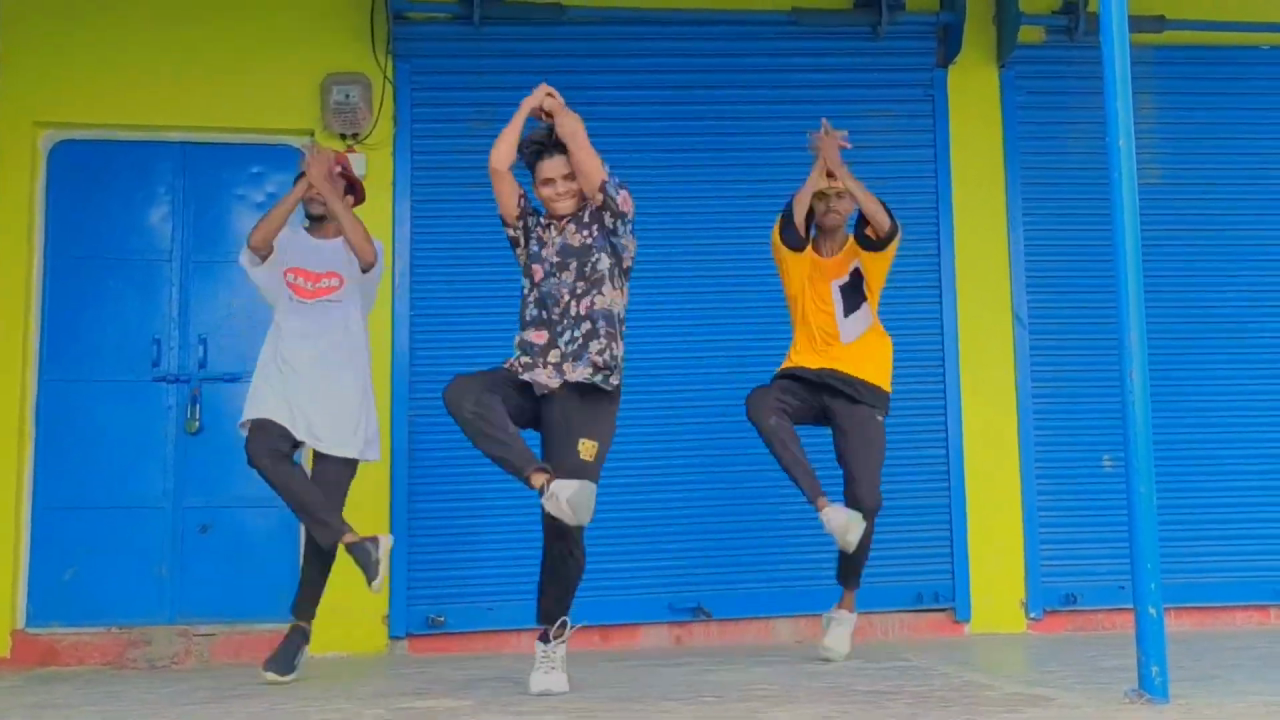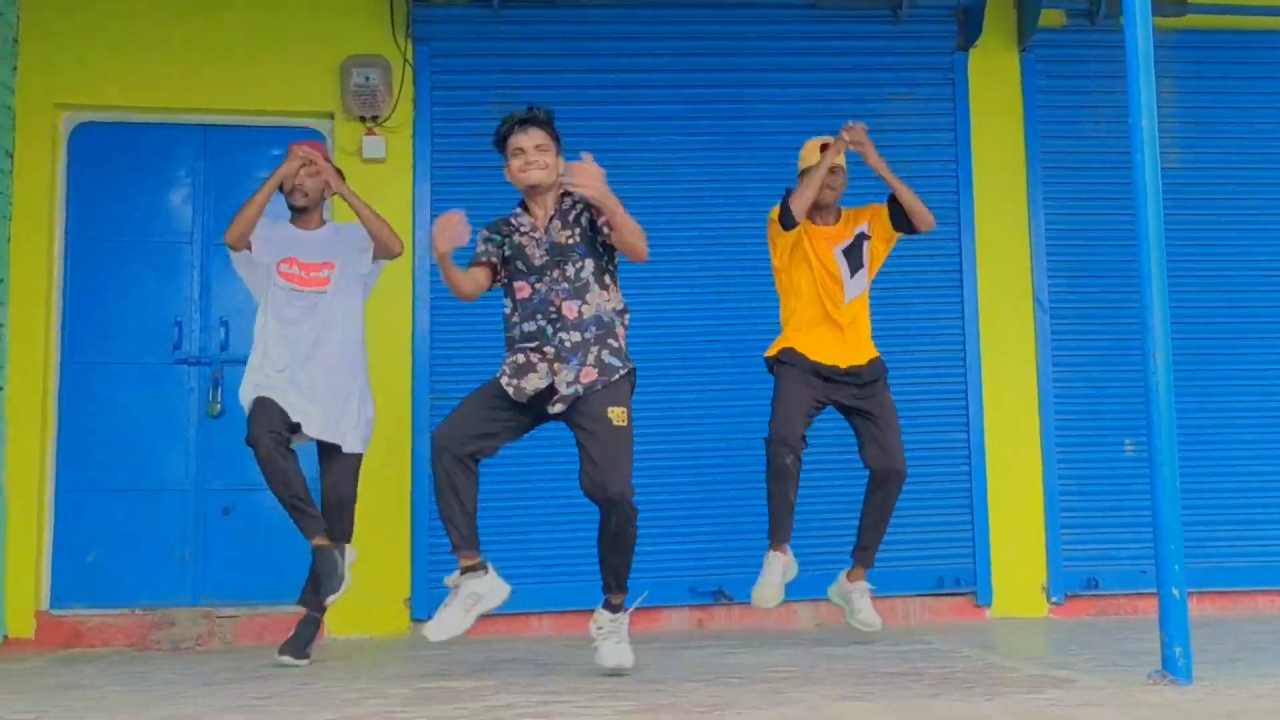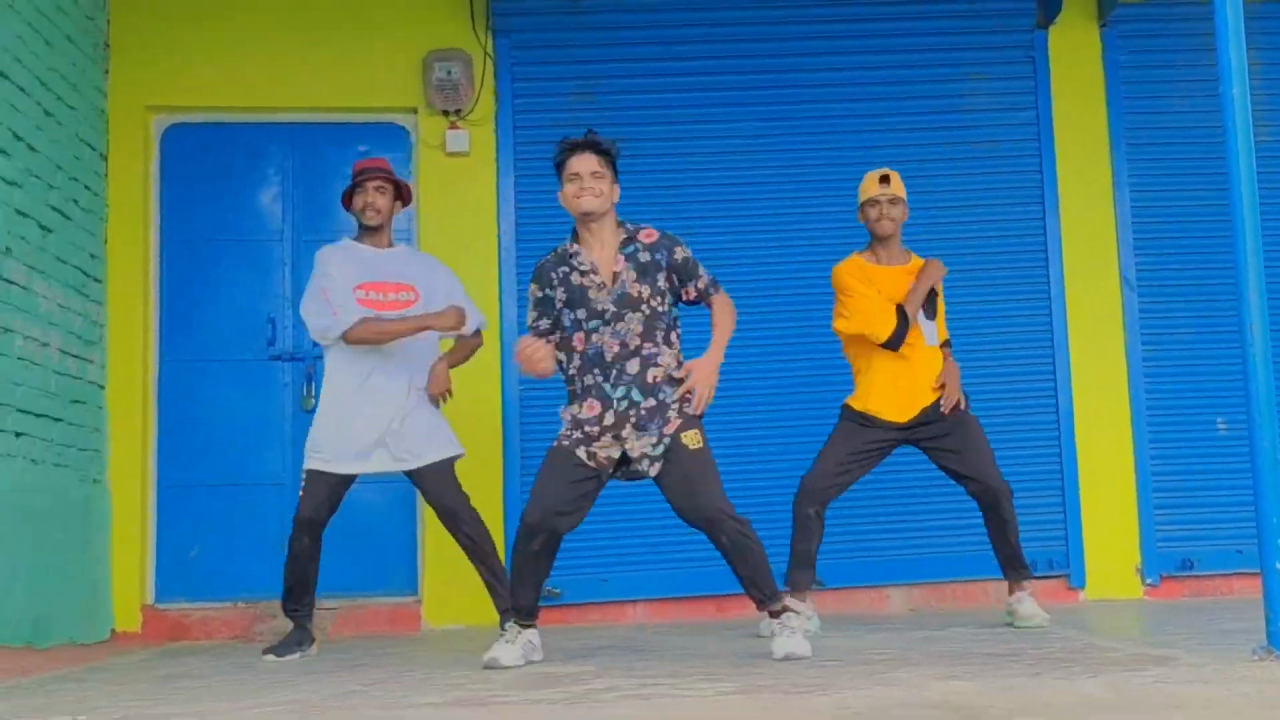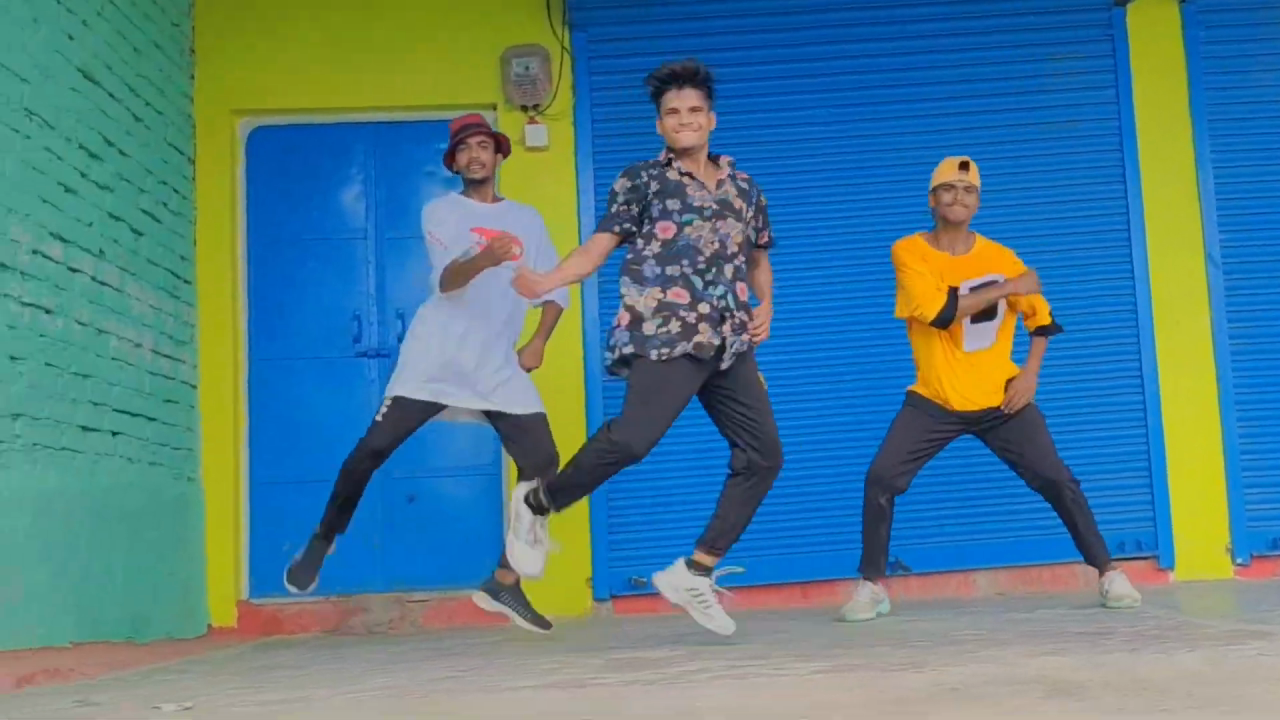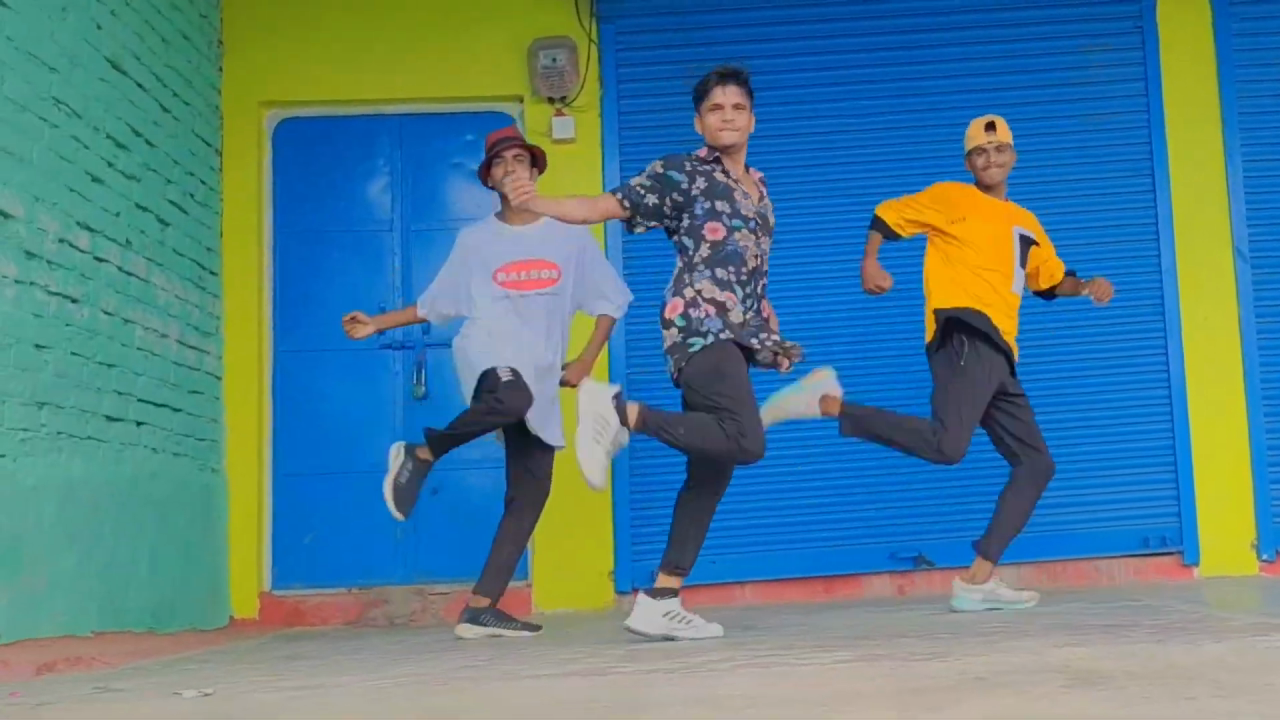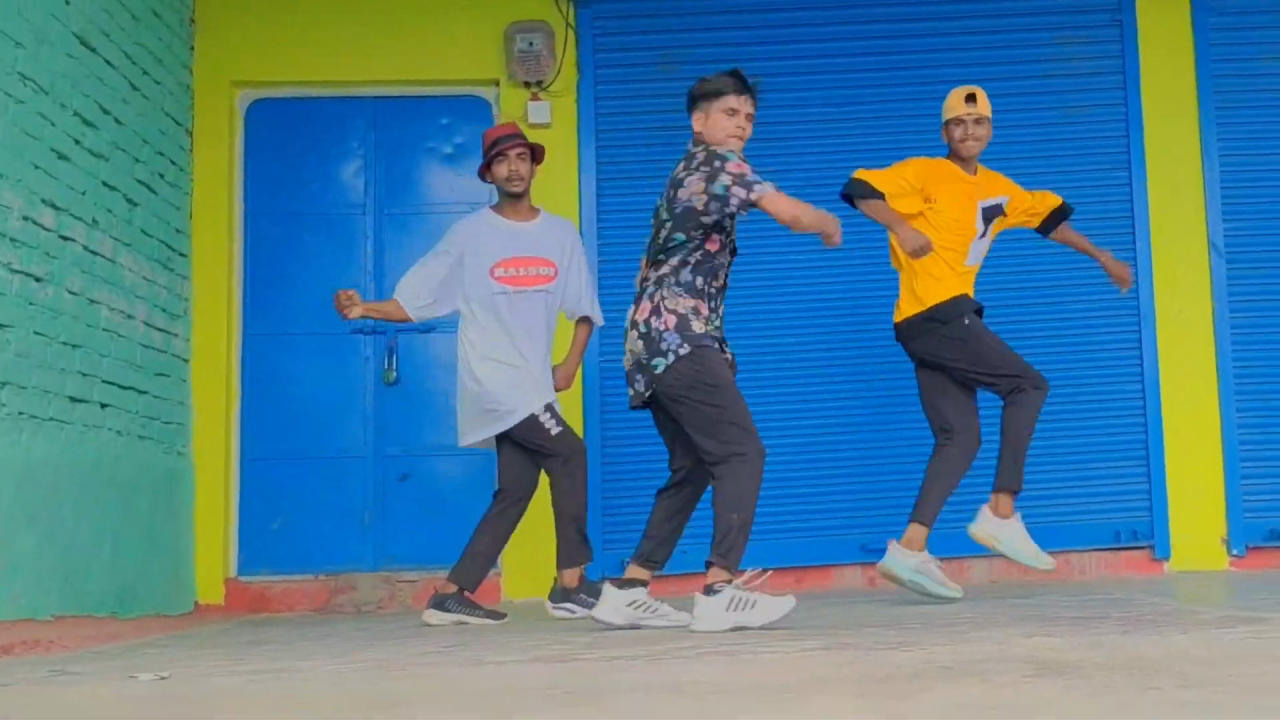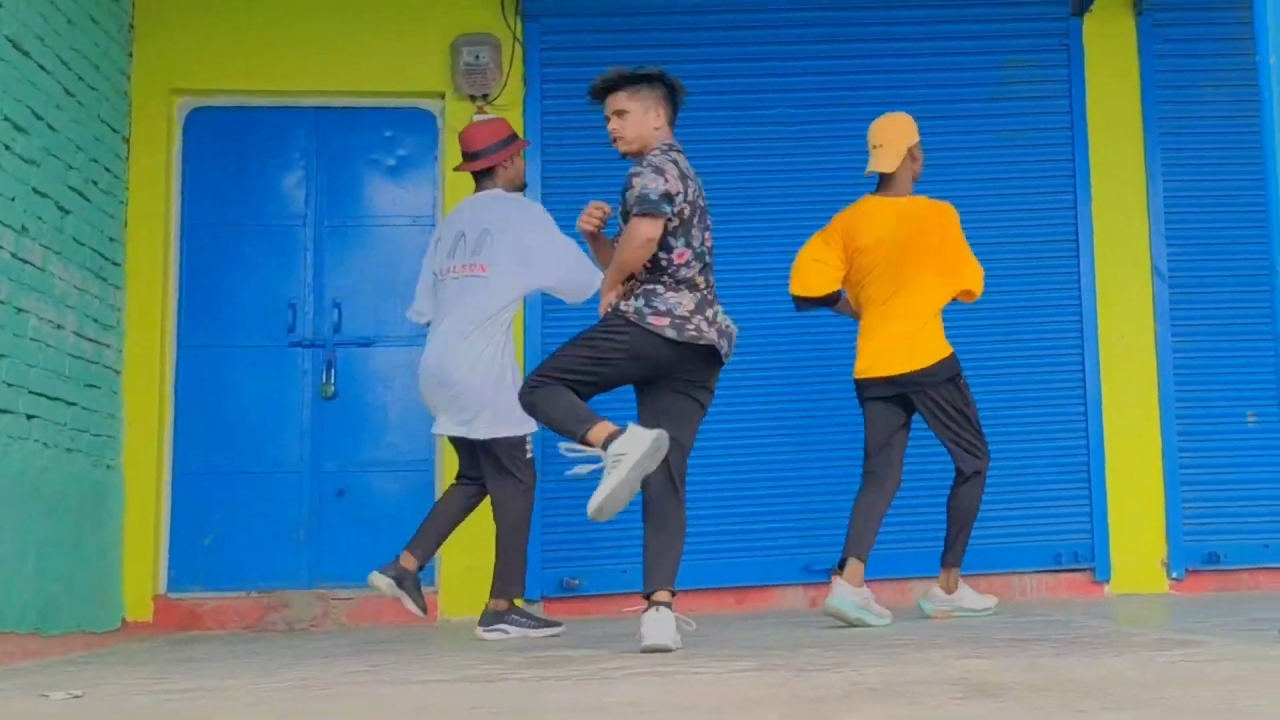
dt=0.2s
person 1, frame 1
left shoulder: (610, 215)
right shoulder: (526, 225)
left elbow: (590, 161)
right elbow: (498, 165)
left wrist: (560, 109)
right wrist: (528, 108)
left hip: (588, 381)
right hip: (527, 375)
left knee: (564, 523)
right knee: (461, 390)
left ankle: (552, 639)
right ankle: (546, 482)
person 1, frame 2
left shoulder: (593, 213)
right shoulder: (501, 233)
left elbow: (638, 250)
right elbow: (468, 289)
left wrist: (603, 197)
right wrist: (443, 256)
left hip: (598, 372)
right hip: (527, 373)
left knee: (611, 492)
right knee: (449, 442)
left ankle: (612, 614)
right ankle: (474, 578)
person 1, frame 3
left shoulder: (659, 247)
right shoulder: (551, 272)
left elbow: (719, 301)
right elbow: (541, 348)
left wrist: (711, 360)
right wrist: (531, 357)
left hip: (667, 414)
right hip: (592, 426)
left knee: (715, 516)
right knee: (537, 524)
left ankle: (781, 615)
right ankle: (522, 630)
person 1, frame 4
left shoulder: (746, 187)
right shoulder: (645, 180)
left elbow: (759, 259)
right elbow: (600, 243)
left wrist: (764, 305)
right wrist: (550, 280)
left hip: (730, 344)
right hip: (668, 337)
left knee: (763, 456)
right knee: (632, 439)
left ankle: (694, 573)
right ankle: (537, 504)
person 1, frame 5
left shoulder: (760, 190)
right shoulder: (680, 173)
right elbow: (610, 207)
left wrist: (767, 325)
right wrist: (539, 203)
left hip: (739, 339)
right hip: (703, 330)
left knee: (712, 471)
right knee: (741, 443)
left ankle: (660, 600)
right ankle: (617, 412)
person 1, frame 6
left shoulder: (696, 179)
right shoulder: (712, 165)
right elbow: (787, 211)
right wrist: (829, 225)
left hip: (661, 343)
right hip: (677, 340)
left knee: (693, 472)
right knee: (740, 456)
left ankle: (625, 590)
right ankle: (720, 591)
person 1, frame 7
left shoulder: (651, 168)
right shoulder: (672, 172)
left elbow: (645, 234)
left wrist: (614, 283)
right wrist: (596, 235)
left hip: (652, 322)
right hip: (698, 341)
left knee: (540, 389)
right knee: (664, 481)
left ankle: (622, 442)
right ankle: (660, 612)
person 2, frame 1
left shoulder: (358, 250)
right shoulder: (280, 246)
left elbow: (366, 257)
right elbow: (255, 243)
left wrist: (333, 192)
right wrist: (299, 188)
left hip: (341, 401)
right hip: (279, 390)
left knee: (323, 517)
right knee: (262, 452)
left ankle: (300, 630)
right ankle: (356, 542)
person 2, frame 2
left shoulder: (352, 242)
right shoulder: (265, 238)
left elbow: (394, 246)
right elbow: (232, 237)
left wrist: (342, 189)
right wrist: (278, 174)
left hip: (338, 393)
right hip: (276, 383)
left knee: (337, 506)
right knee: (265, 438)
left ankle: (310, 619)
right ankle: (326, 545)
person 2, frame 3
left shoulder: (425, 268)
right shoulder: (332, 260)
left elbow: (473, 332)
right elbow: (350, 331)
left wrist: (444, 362)
right wrist: (425, 323)
left hip: (414, 415)
right hip: (348, 417)
left knee: (458, 513)
right knee: (308, 520)
left ankle: (511, 612)
right ankle: (300, 625)
person 2, frame 4
left shoulder: (528, 219)
right shoulder: (441, 210)
left elbow: (554, 293)
right elbow: (447, 280)
left wrist: (539, 341)
right wrist: (485, 259)
left hip: (500, 367)
right hip: (436, 354)
left knee: (540, 462)
right knee: (374, 446)
left ankle: (505, 583)
right ankle: (324, 539)
person 2, frame 5
left shoulder: (572, 237)
right shoulder: (474, 240)
left elbow: (610, 302)
right elbow: (436, 302)
left wrist: (586, 360)
right wrist: (378, 323)
left hip: (541, 381)
right hip: (491, 362)
left knee: (529, 497)
right knee: (510, 400)
left ankle: (481, 607)
right ankle: (420, 453)
person 2, frame 6
left shoulder: (562, 233)
right shoulder: (466, 234)
left elbow: (584, 308)
right elbow: (413, 302)
left wrist: (571, 363)
right wrist: (365, 309)
left hip: (532, 382)
right hip: (490, 377)
left knee: (515, 491)
right knee: (569, 453)
left ankle: (452, 594)
right ankle: (570, 582)
person 2, frame 7
left shoulder: (450, 224)
right shoulder: (526, 217)
left elbow: (422, 310)
right elbow: (585, 285)
left hip: (443, 370)
right hip: (478, 375)
left knee: (474, 481)
right knee: (516, 479)
left ankle: (404, 569)
right ankle: (501, 607)
person 3, frame 1
left shoulder: (868, 250)
right shoulder: (792, 251)
left elbow: (885, 224)
right elbow: (795, 216)
left wrist: (842, 169)
right wrist: (820, 160)
left hip: (858, 387)
right hip: (803, 376)
left knee: (865, 498)
right knee: (760, 405)
left ankle: (846, 605)
right ankle: (824, 505)
person 3, frame 2
left shoulder: (866, 221)
right shoulder: (787, 227)
left elbow: (925, 222)
right elbow: (796, 206)
left wrist: (871, 156)
right wrist: (835, 147)
left hip: (860, 366)
right hip: (802, 360)
left knee: (890, 468)
right knee: (784, 440)
left ankle: (856, 580)
right ankle: (779, 553)
person 3, frame 3
left shoulder: (924, 269)
right shoulder: (848, 275)
right elbow: (895, 334)
left wrist: (952, 376)
right wrist: (923, 283)
left hip: (934, 408)
right hip: (873, 415)
left knee: (993, 489)
right knee: (812, 492)
left ankle: (1018, 591)
right ankle: (799, 602)
person 3, frame 4
left shoulder: (1000, 258)
right shoulder: (909, 252)
left elbow: (1041, 318)
right elbow: (942, 312)
left wrist: (1030, 376)
right wrist: (1006, 290)
left hip: (1000, 397)
right hip: (935, 402)
left knee: (1057, 481)
right knee: (882, 479)
left ankle: (1108, 572)
right ankle: (872, 584)
person 3, frame 5
left shoulder: (1025, 223)
right shoulder: (953, 198)
left elbow: (1051, 279)
right elbow: (885, 218)
left wrist: (1085, 286)
right wrist: (870, 262)
left hip: (993, 353)
right hip: (964, 336)
left knee: (1036, 463)
right knee: (946, 446)
left ankle: (978, 579)
right ankle: (824, 401)
person 3, frame 6
left shoulder: (998, 186)
right shoulder: (920, 173)
left elbow: (1050, 214)
right elbow: (859, 188)
left wrist: (1104, 258)
right wrist: (899, 227)
left hip: (944, 321)
right hip: (936, 316)
left knee: (958, 436)
right knee: (1029, 386)
left ankle: (910, 549)
right ankle: (999, 514)
person 3, frame 7
left shoulder: (847, 222)
right shoulder: (939, 217)
left elbow: (806, 290)
right elbow: (969, 288)
left hip: (874, 370)
right hip: (927, 363)
left knee: (880, 476)
right knee: (974, 463)
left ankle: (850, 582)
right ankle: (948, 586)
